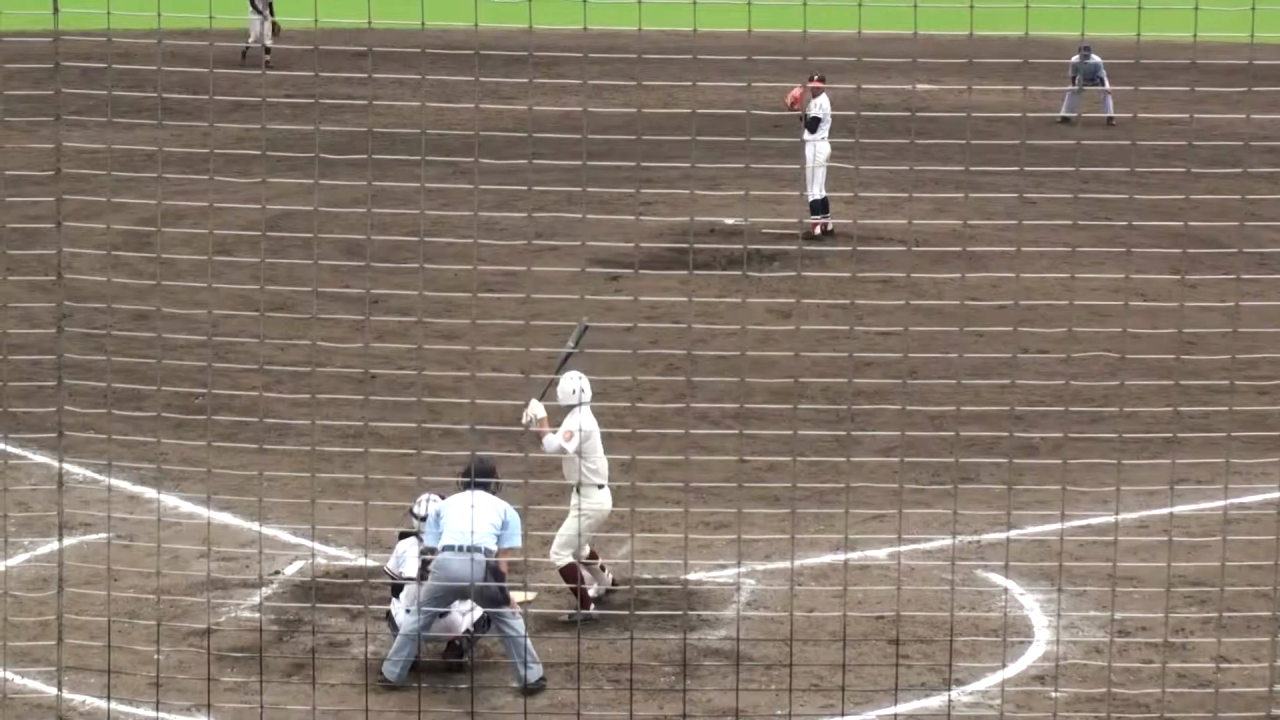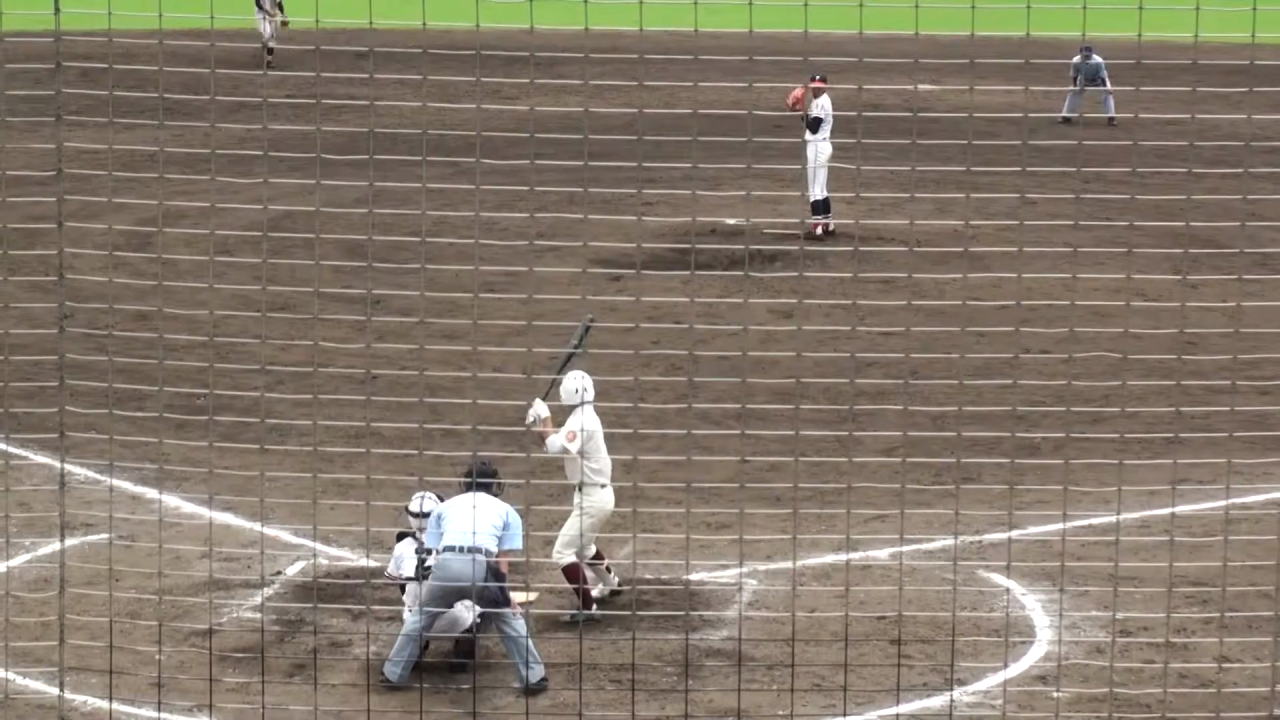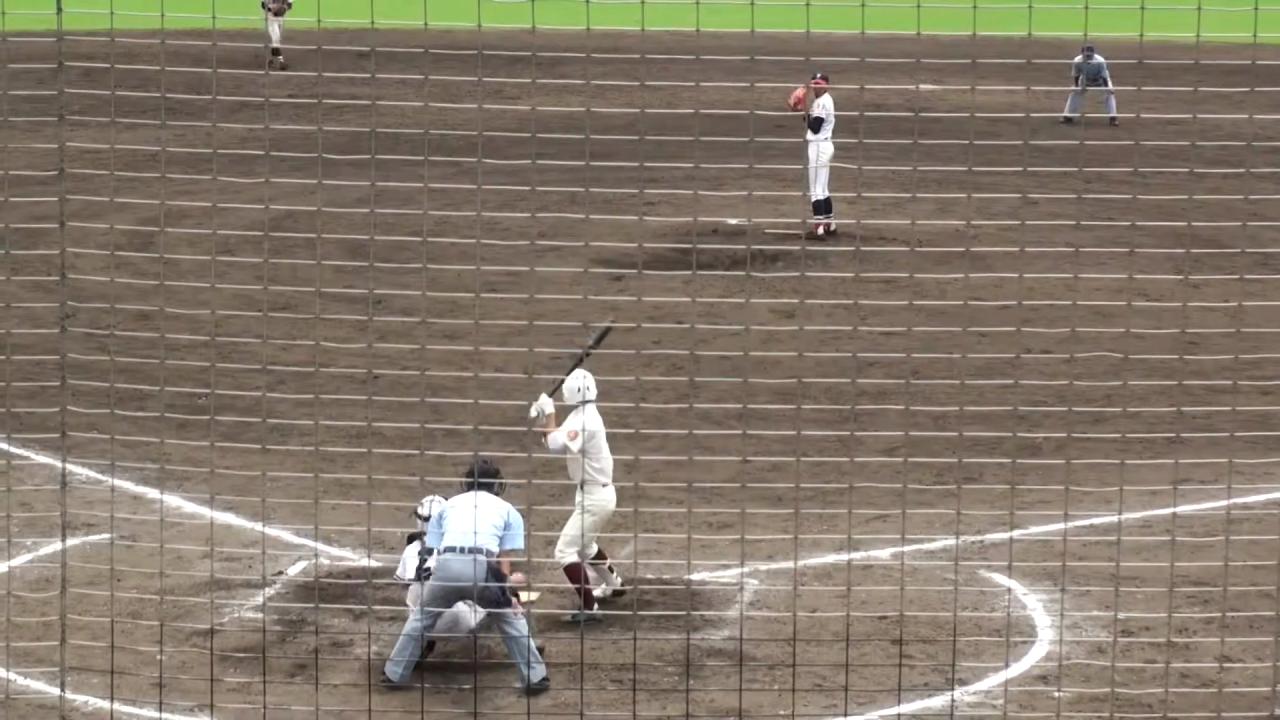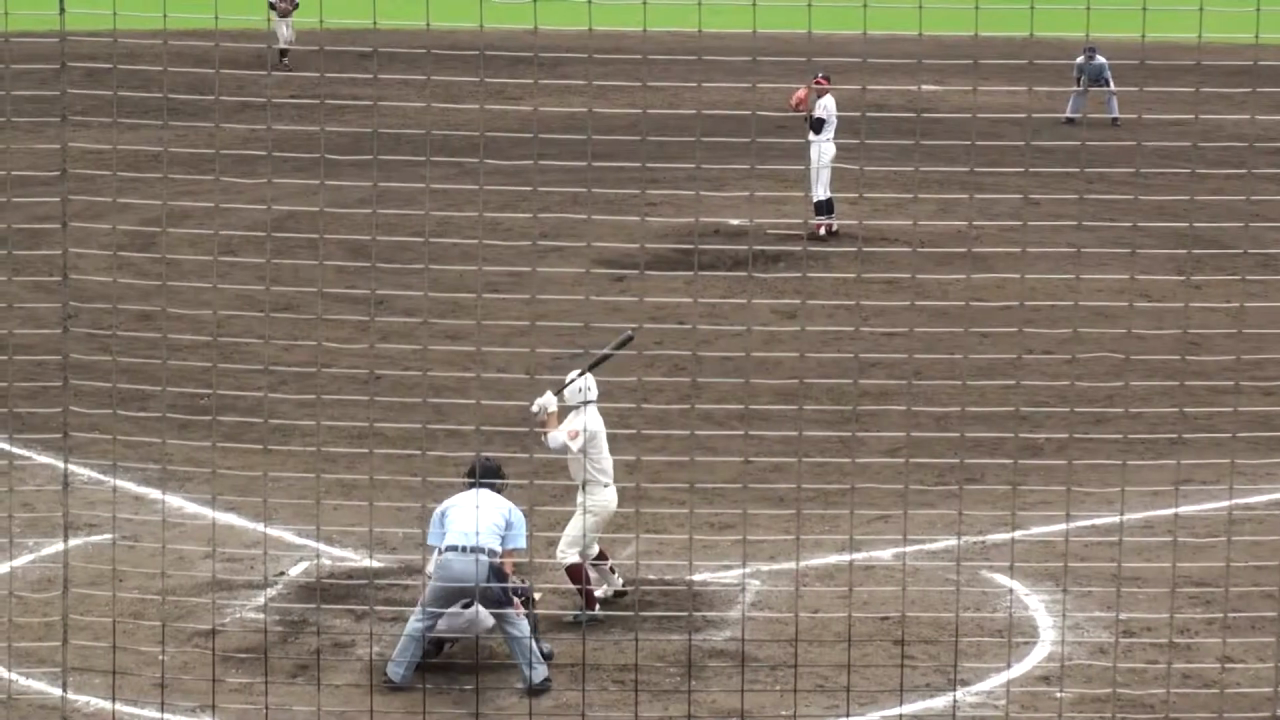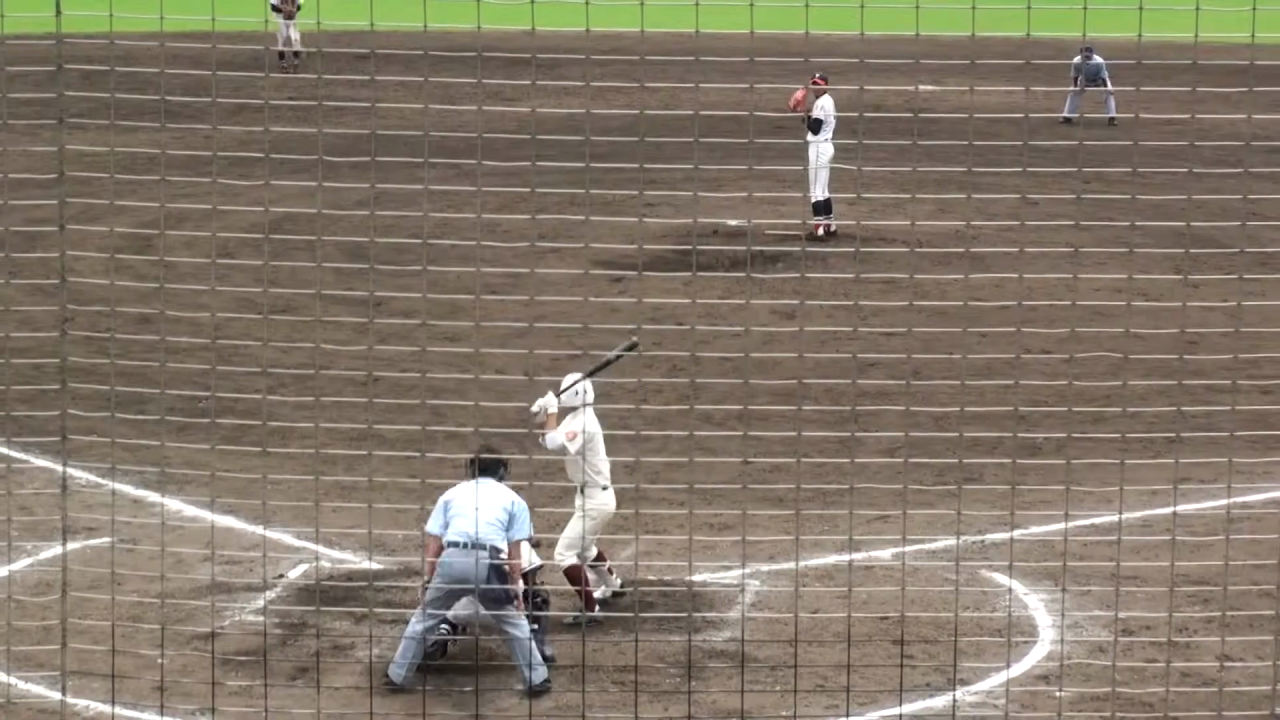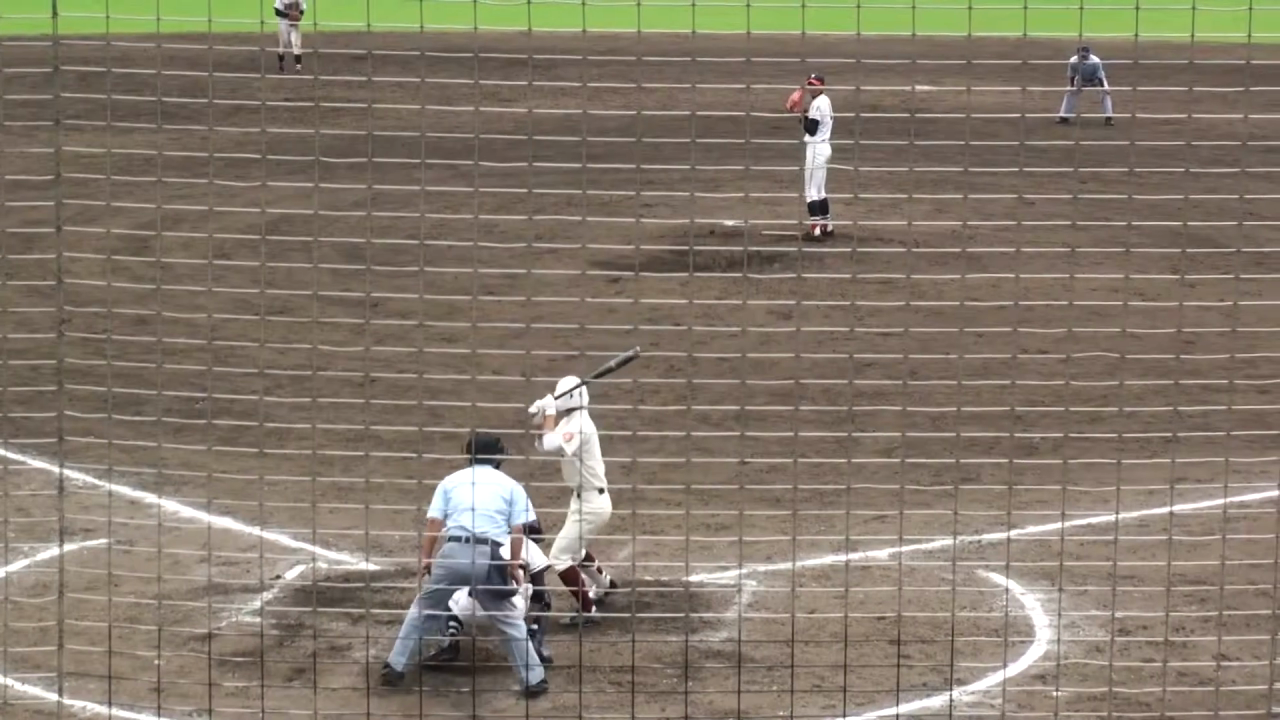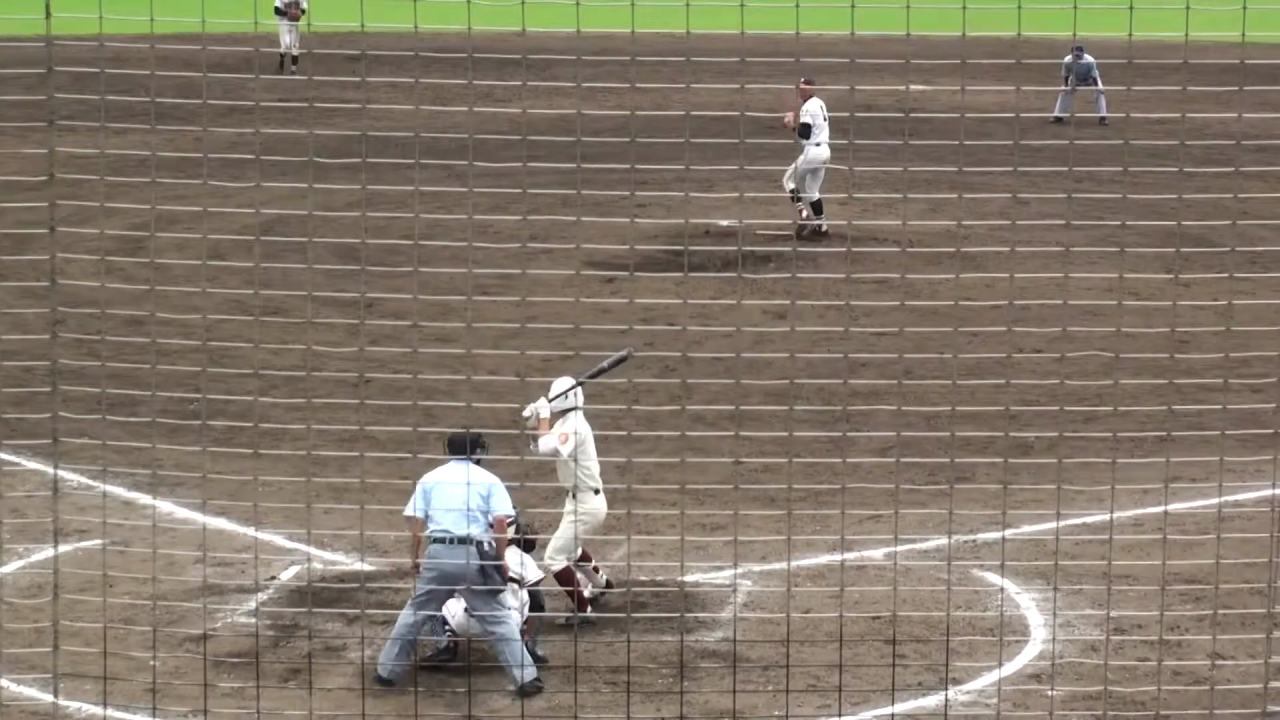
dt=0.2s
person 1, frame 1
left shoulder: (579, 420)
right shoulder: (579, 417)
left elbow: (553, 447)
right elbow: (555, 445)
left wrist: (541, 417)
right wrist: (536, 424)
left hip: (590, 499)
right hip: (592, 495)
left knee: (561, 553)
right knee: (577, 547)
left ankle: (585, 608)
right ankle: (605, 582)
person 1, frame 2
left shoulder: (582, 420)
right shoulder: (582, 416)
left elbow: (555, 447)
right elbow: (558, 444)
left wrist: (545, 417)
right wrist: (539, 424)
left hip: (592, 497)
right hip: (595, 494)
left knee: (563, 552)
right knee: (583, 546)
left ankle: (588, 608)
right ankle: (611, 584)
person 1, frame 3
left shoulder: (585, 419)
right shoulder: (583, 415)
left elbow: (556, 445)
right elbow: (556, 440)
left wrist: (549, 413)
right wrist: (543, 418)
left hip: (594, 496)
right hip: (596, 493)
left knee: (565, 551)
right knee: (584, 545)
left ankle: (589, 608)
right ankle: (613, 585)
person 1, frame 4
left shoulder: (587, 420)
right shoulder: (580, 415)
left elbow: (556, 443)
right elbow: (555, 438)
left wrist: (551, 411)
right wrist: (544, 415)
left hip: (596, 497)
right hip: (597, 493)
left knee: (567, 551)
right knee: (586, 546)
left ankle: (590, 609)
right ankle: (615, 585)
person 1, frame 5
left shoulder: (583, 423)
right shoulder: (575, 418)
left elbow: (554, 444)
right elbow: (550, 440)
left wrist: (551, 412)
right wrist: (543, 417)
left hip: (594, 500)
right hip: (592, 496)
left knee: (564, 554)
right knee: (584, 547)
left ankle: (590, 610)
right ankle: (613, 586)
person 1, frame 6
left shoulder: (579, 424)
right shoulder: (570, 421)
left elbow: (551, 446)
right elbow: (544, 444)
left wrist: (549, 414)
right wrist: (540, 419)
left hip: (591, 503)
right hip: (585, 499)
left knee: (559, 557)
right knee: (573, 549)
left ankle: (587, 611)
right ankle: (604, 584)
person 1, frame 7
left shoulder: (574, 426)
right shoulder: (566, 422)
left elbow: (547, 449)
right elbow: (540, 446)
left wrist: (543, 417)
right wrist: (536, 421)
left hip: (586, 504)
right hip: (581, 500)
left knee: (554, 557)
right knee: (570, 548)
left ankle: (583, 612)
right ankle: (600, 583)
person 2, frame 1
left shoulder: (443, 504)
right shoulder: (504, 508)
right elbow: (502, 557)
right wrist: (502, 590)
left hip: (446, 563)
right hip: (481, 564)
left knee: (418, 618)
right knee: (509, 619)
left ankle: (392, 674)
right ankle: (532, 678)
person 2, frame 2
left shoulder: (445, 506)
right shoulder: (506, 510)
right elbow: (502, 558)
right wrist: (503, 592)
left hip: (446, 563)
right hip: (482, 566)
left knee: (419, 618)
right knee: (510, 619)
left ankle: (393, 675)
right ankle: (534, 678)
person 2, frame 3
left shoulder: (447, 505)
right shoulder: (508, 510)
left elbow: (434, 551)
right elbow: (504, 557)
right wrist: (506, 591)
left hip: (447, 565)
right hip: (483, 566)
left knee: (421, 618)
right knee: (512, 618)
left ankle: (394, 675)
right ankle: (535, 678)
person 2, frame 4
left shoulder: (449, 503)
right shoulder: (509, 507)
left elbow: (438, 548)
right elbow: (507, 556)
left wrist: (435, 582)
right wrist: (507, 591)
left hip: (450, 563)
right hip: (485, 566)
left knee: (422, 618)
right knee: (513, 619)
left ankle: (396, 675)
right ankle: (537, 678)
person 2, frame 5
left shoulder: (452, 493)
right shoulder: (512, 498)
left elbow: (433, 538)
right elbow: (514, 546)
left wrist: (429, 576)
right wrist: (513, 584)
left hip: (452, 559)
right hip: (488, 562)
left knee: (425, 617)
right knee: (513, 620)
left ankle: (397, 675)
right ankle: (537, 679)
person 2, frame 6
left shoulder: (450, 480)
right shoulder: (510, 485)
left elbow: (434, 522)
right elbow: (518, 529)
left wrist: (425, 558)
right wrist: (513, 567)
left hip: (452, 552)
right hip: (488, 556)
left knee: (423, 609)
right knee: (509, 619)
left ankle: (396, 666)
right ankle: (533, 680)
person 2, frame 7
left shoulder: (430, 478)
right shoulder: (489, 480)
left elbow: (417, 522)
right elbow: (499, 522)
left wrist: (414, 558)
right wrist: (501, 557)
left hip: (436, 554)
right hip: (473, 555)
left knee: (414, 613)
right knee: (498, 617)
left ankle: (386, 672)
right ankle: (525, 677)
